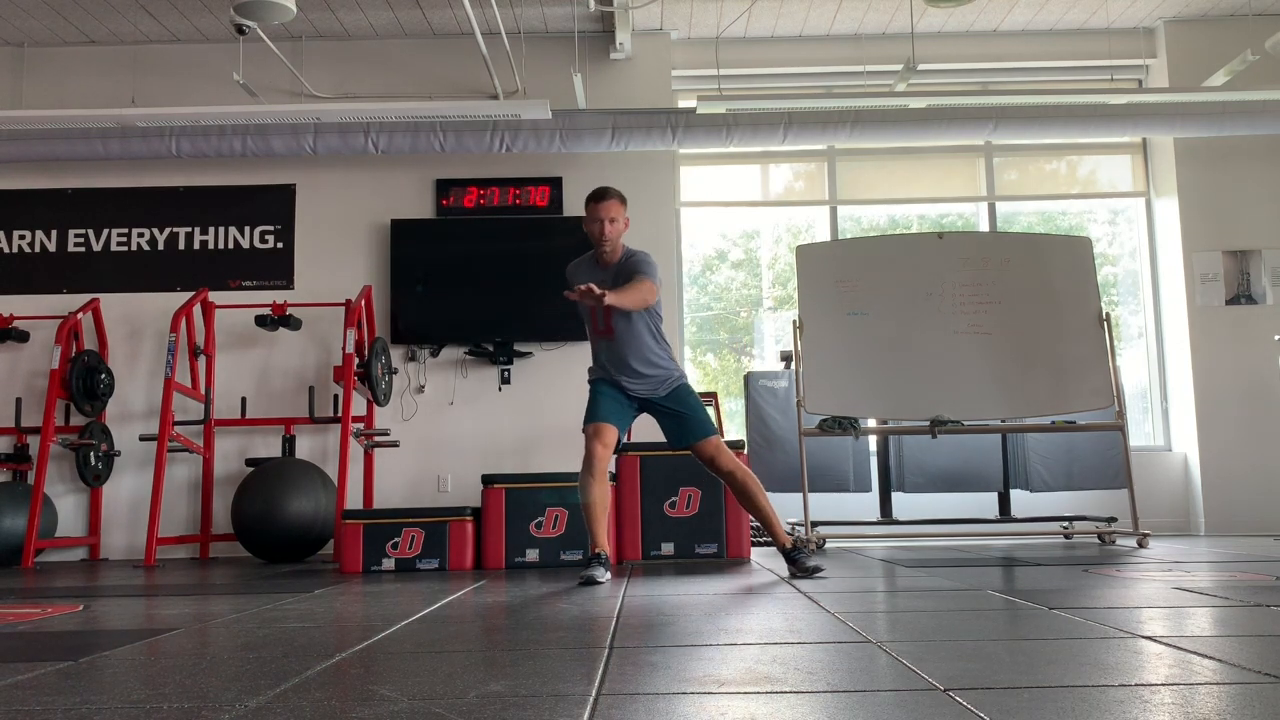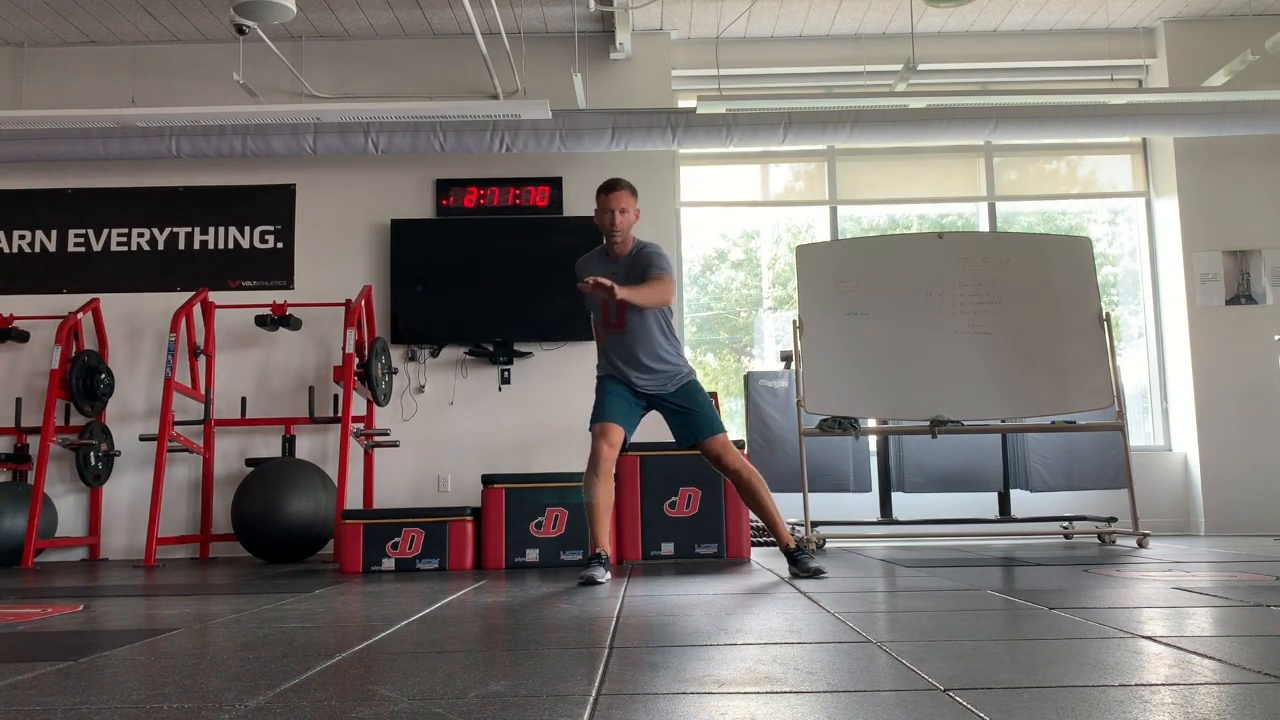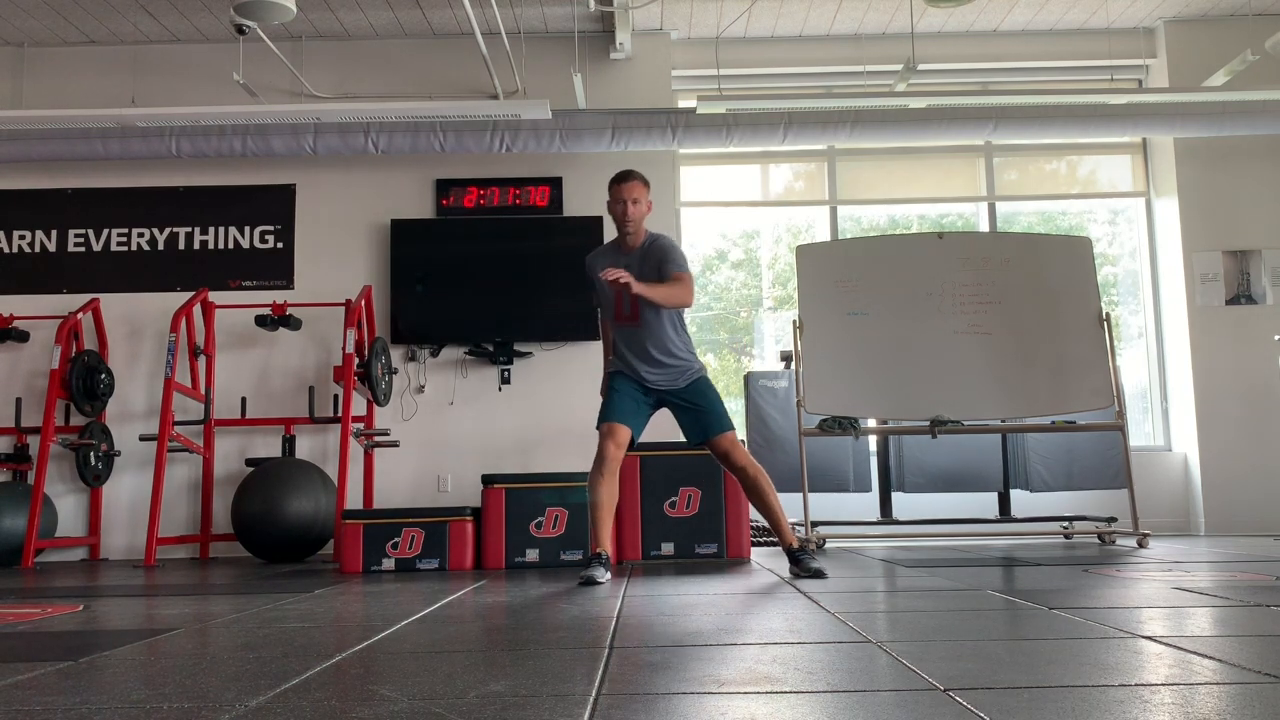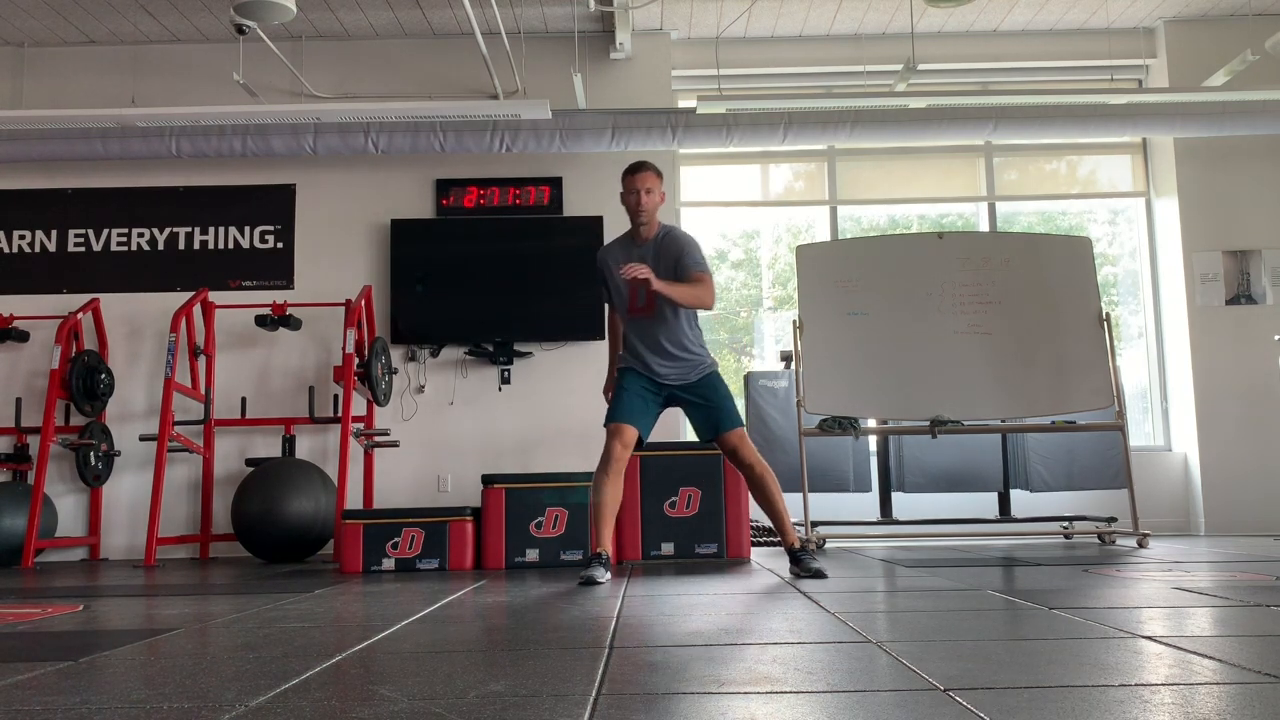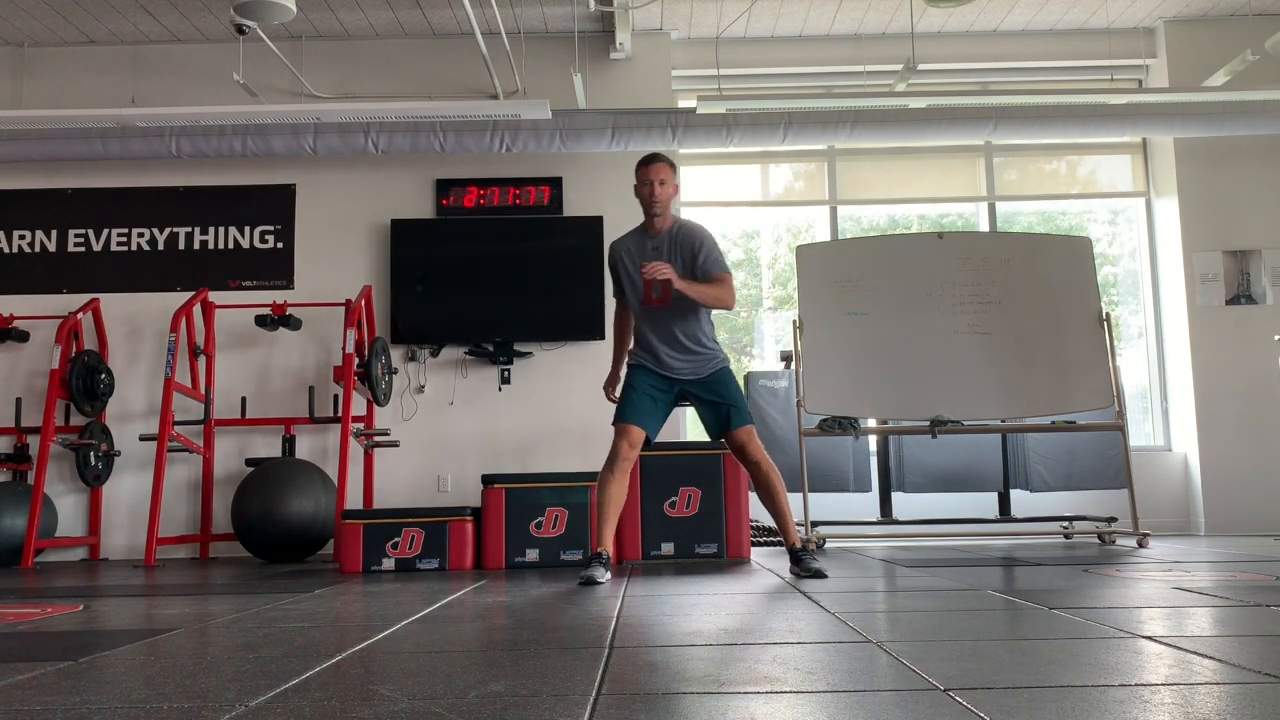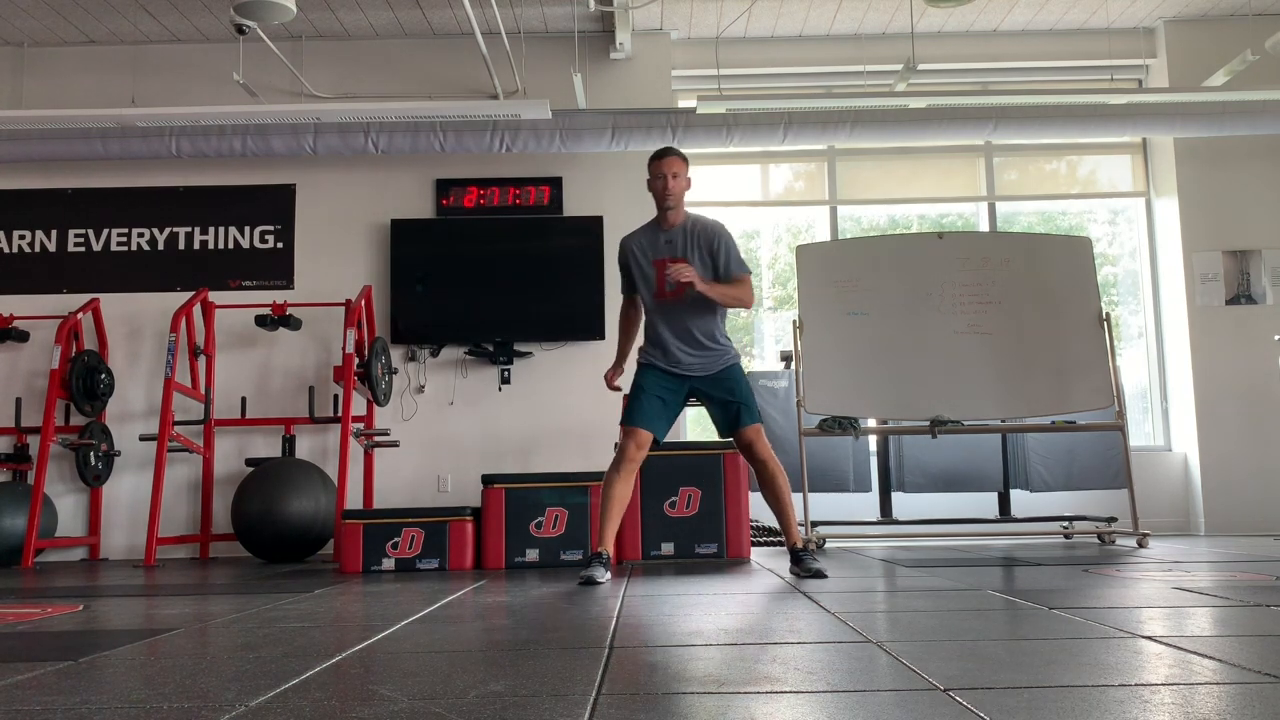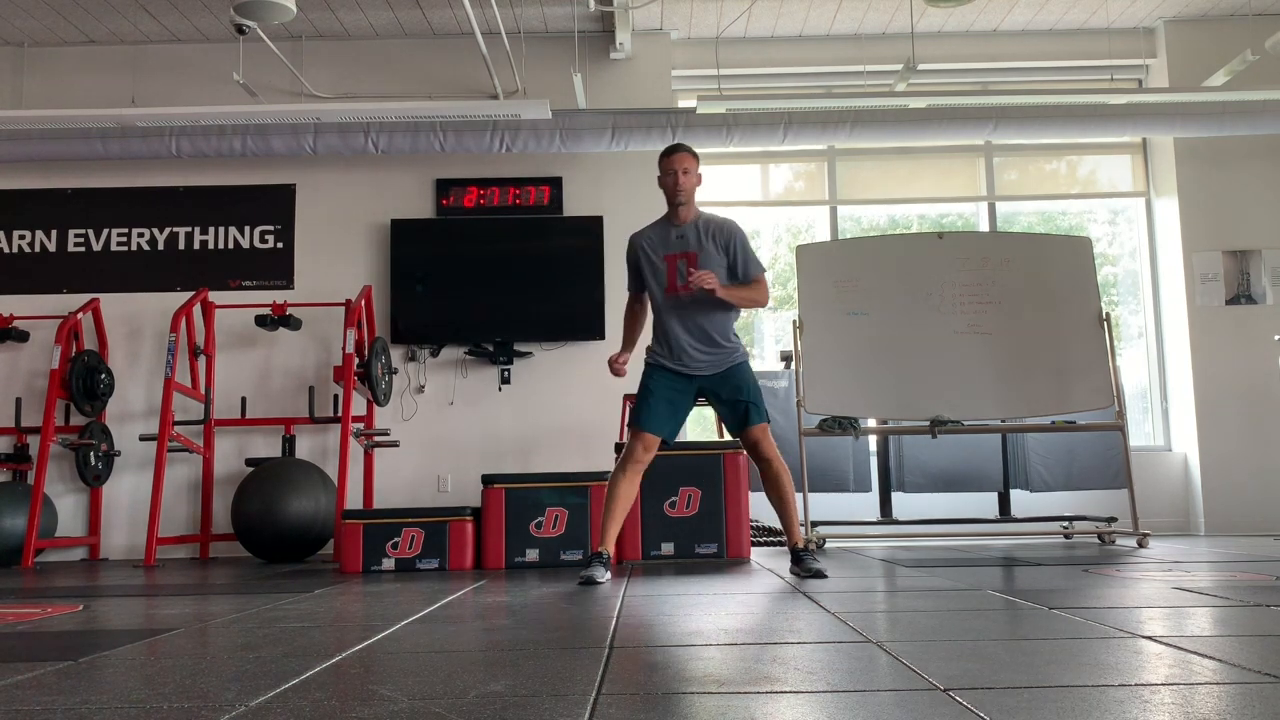
dt=0.1s
person 1, frame 1
left shoulder: (640, 262)
right shoulder: (575, 272)
left elbow: (642, 294)
left wrist: (607, 296)
left hip: (664, 381)
right hip: (611, 382)
left knee: (722, 460)
right knee: (597, 449)
left ankle: (789, 547)
right ankle: (599, 556)
person 1, frame 2
left shoulder: (650, 255)
right shoulder: (585, 267)
left elbow: (666, 295)
left wrist: (621, 291)
right wrist: (603, 373)
left hip: (672, 378)
right hip: (620, 379)
left knee: (727, 458)
right knee: (603, 449)
left ankle: (791, 548)
right ankle: (600, 557)
person 1, frame 3
left shoulder: (664, 248)
right shoulder: (596, 261)
left elbow: (685, 295)
left wrist: (637, 286)
right wrist: (608, 372)
left hip: (683, 373)
right hip: (629, 376)
left knee: (735, 455)
right knee: (609, 448)
left ankle: (793, 549)
right ankle: (600, 556)
person 1, frame 4
left shoulder: (680, 242)
right shoulder: (608, 255)
left elbow: (706, 298)
left wrist: (660, 284)
right wrist: (611, 371)
left hip: (695, 369)
right hip: (638, 371)
left knee: (743, 453)
right knee: (616, 450)
left ankle: (795, 549)
right ankle: (601, 556)
person 1, frame 5
left shoulder: (695, 237)
right shoulder: (620, 249)
left elbow: (725, 297)
left wrist: (678, 281)
right wrist: (616, 368)
left hip: (706, 364)
right hip: (649, 367)
left knee: (750, 450)
right knee: (622, 450)
left ankle: (796, 549)
right ankle: (601, 556)
person 1, frame 6
left shoulder: (713, 233)
right shoulder: (632, 245)
left elbow: (747, 295)
left wrist: (704, 285)
right wrist: (620, 359)
left hip: (717, 362)
right hip: (659, 366)
left knee: (757, 448)
right knee: (630, 451)
left ankle: (798, 550)
right ankle: (602, 556)
person 1, frame 7
left shoulder: (725, 231)
right shoulder: (641, 242)
left elbow: (760, 294)
right elbow: (637, 302)
left wrist: (721, 288)
right wrist: (625, 350)
left hip: (726, 361)
right hip: (667, 366)
left knee: (763, 447)
right knee: (637, 453)
left ankle: (799, 549)
right ankle: (602, 555)
